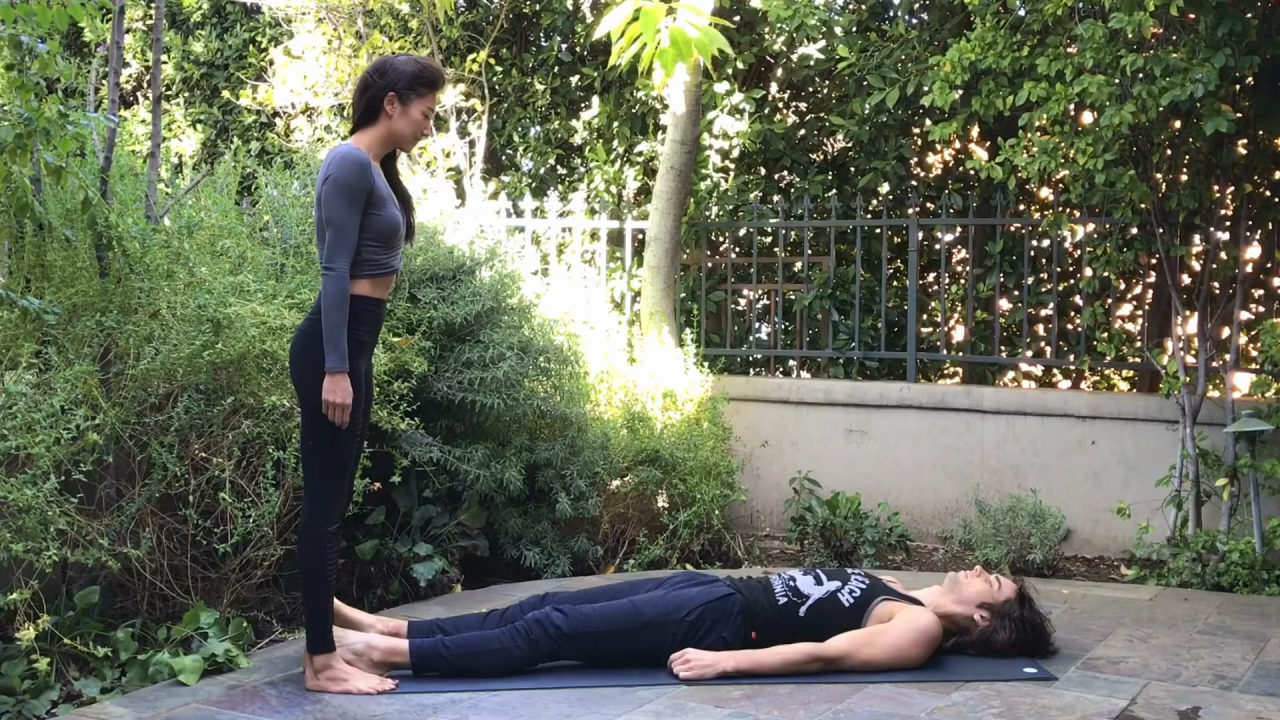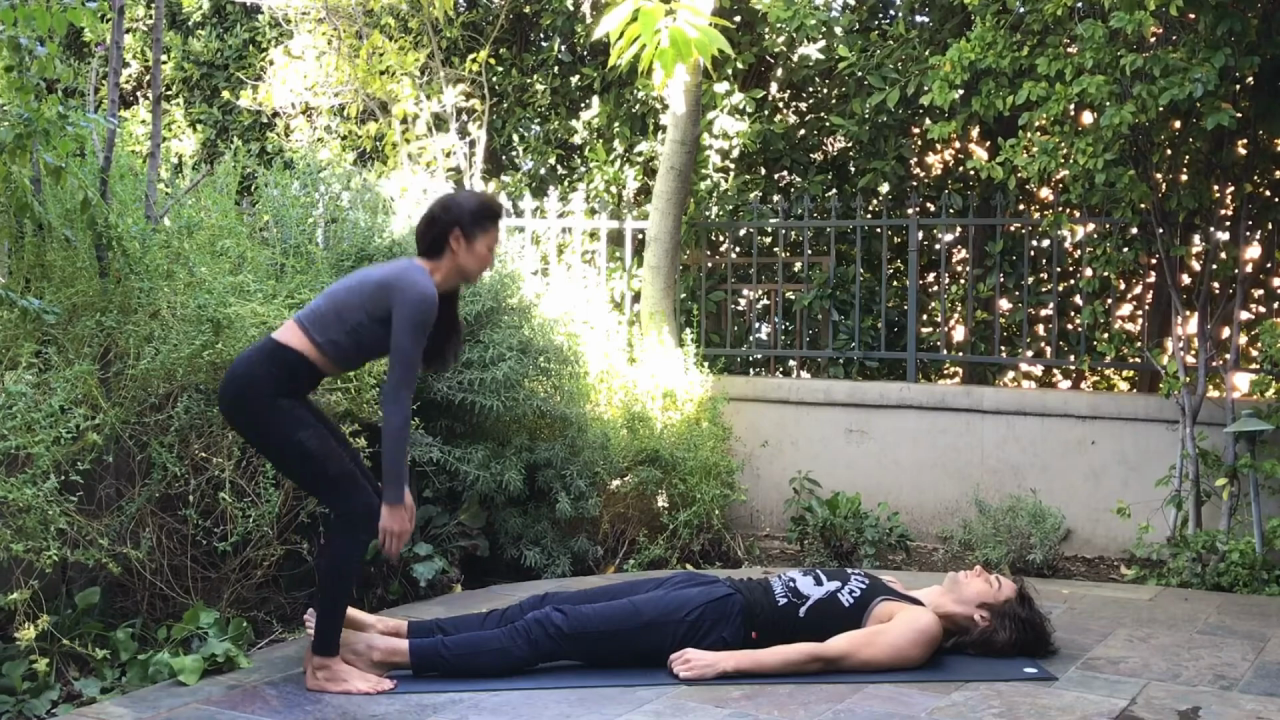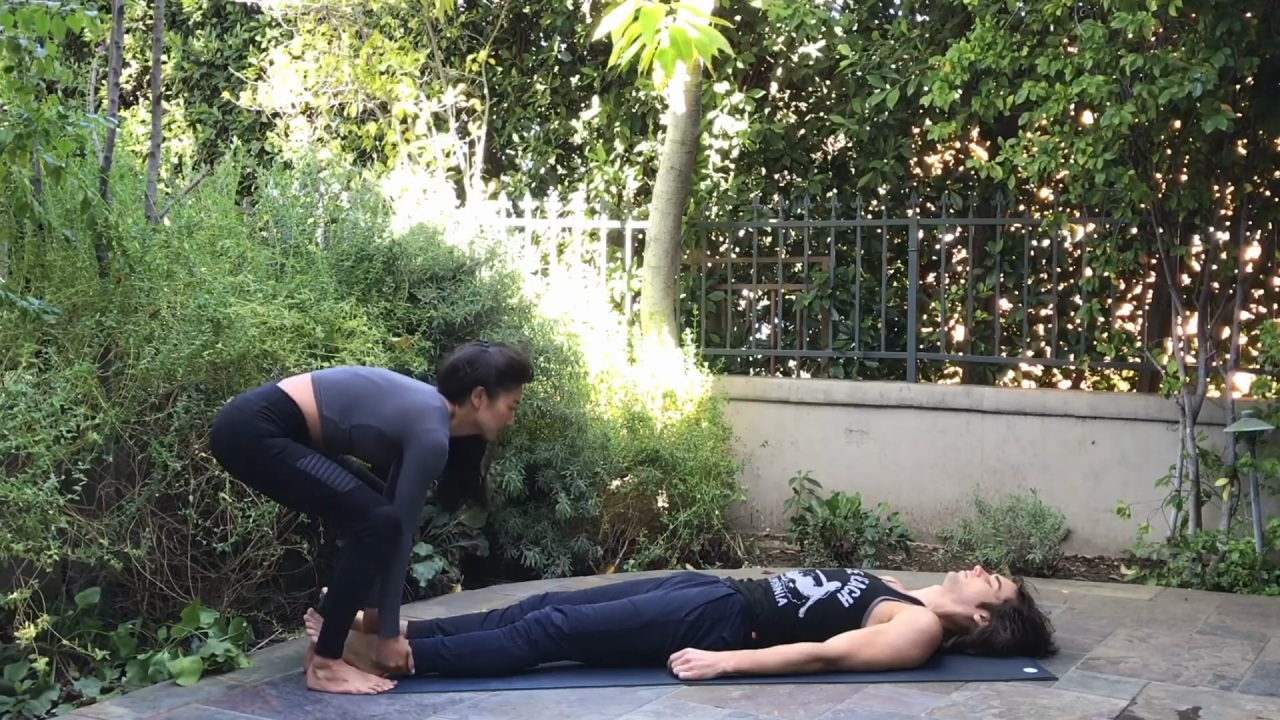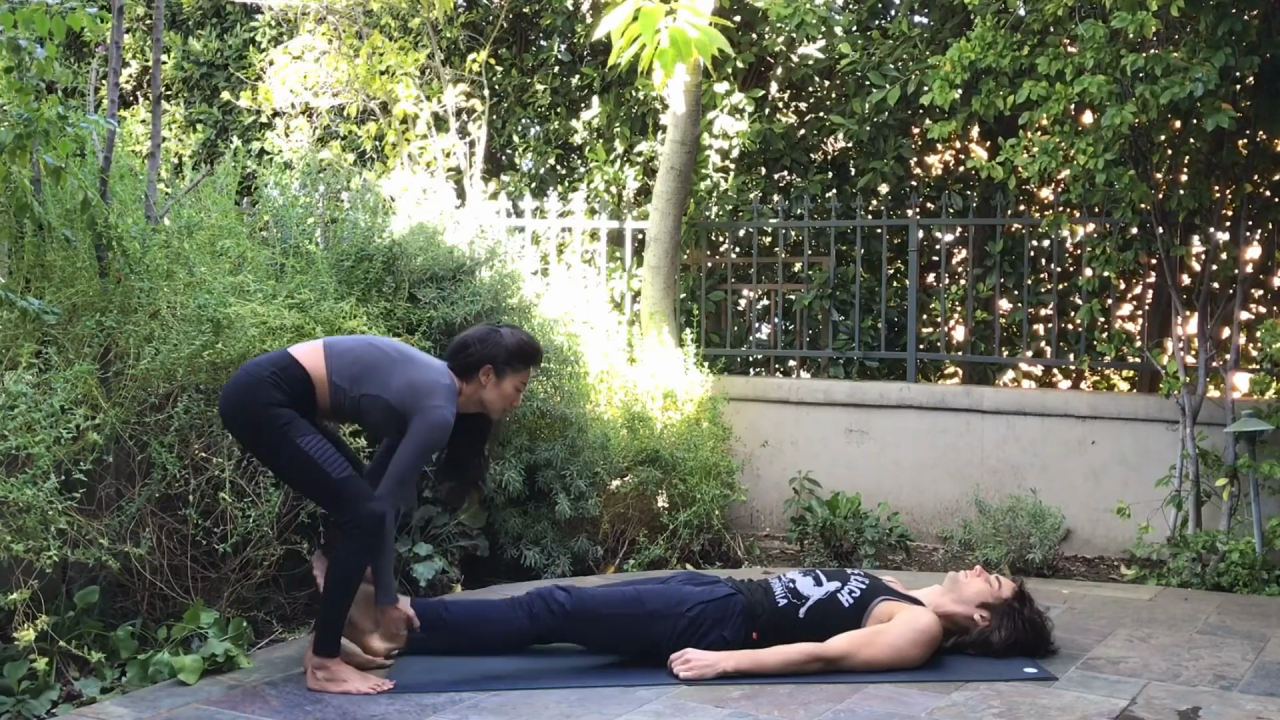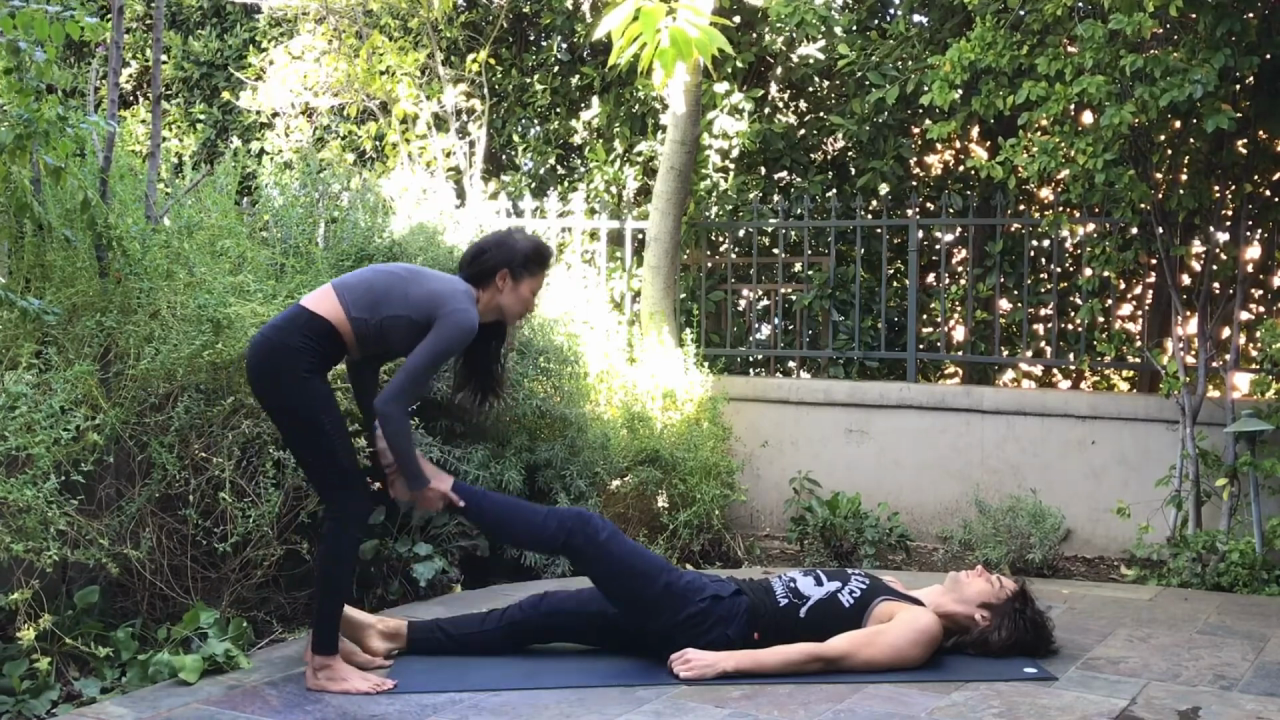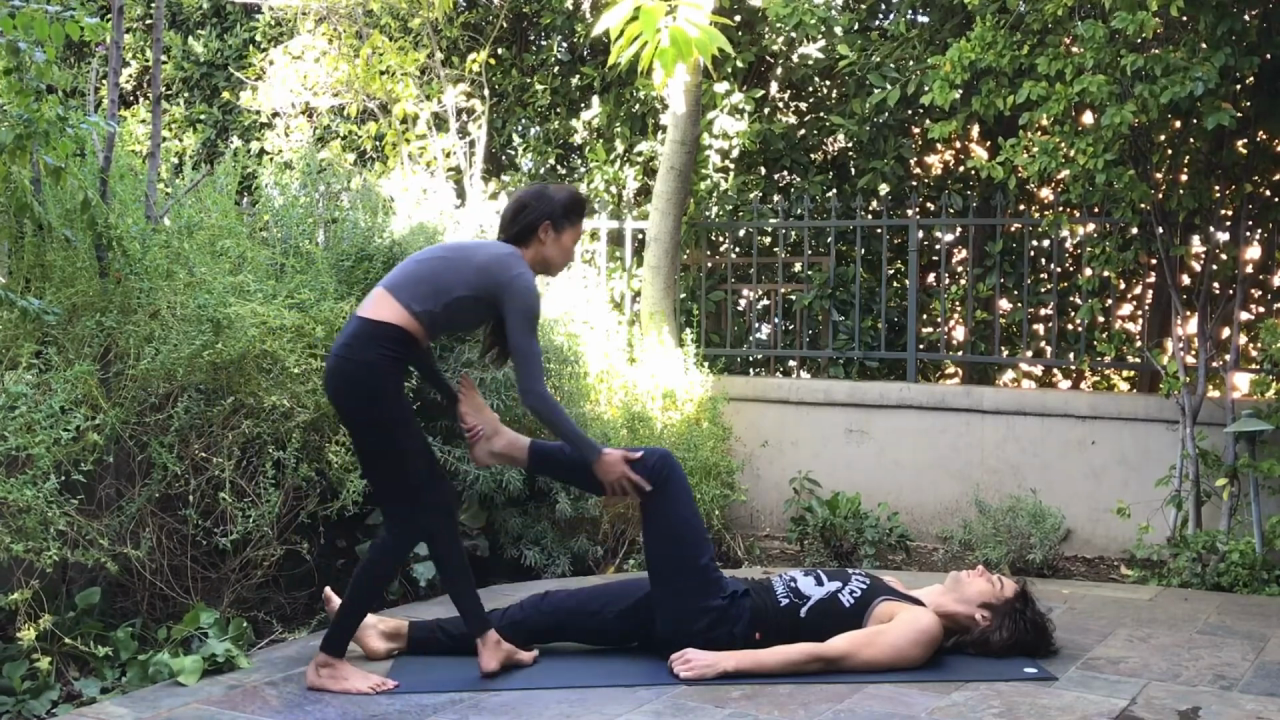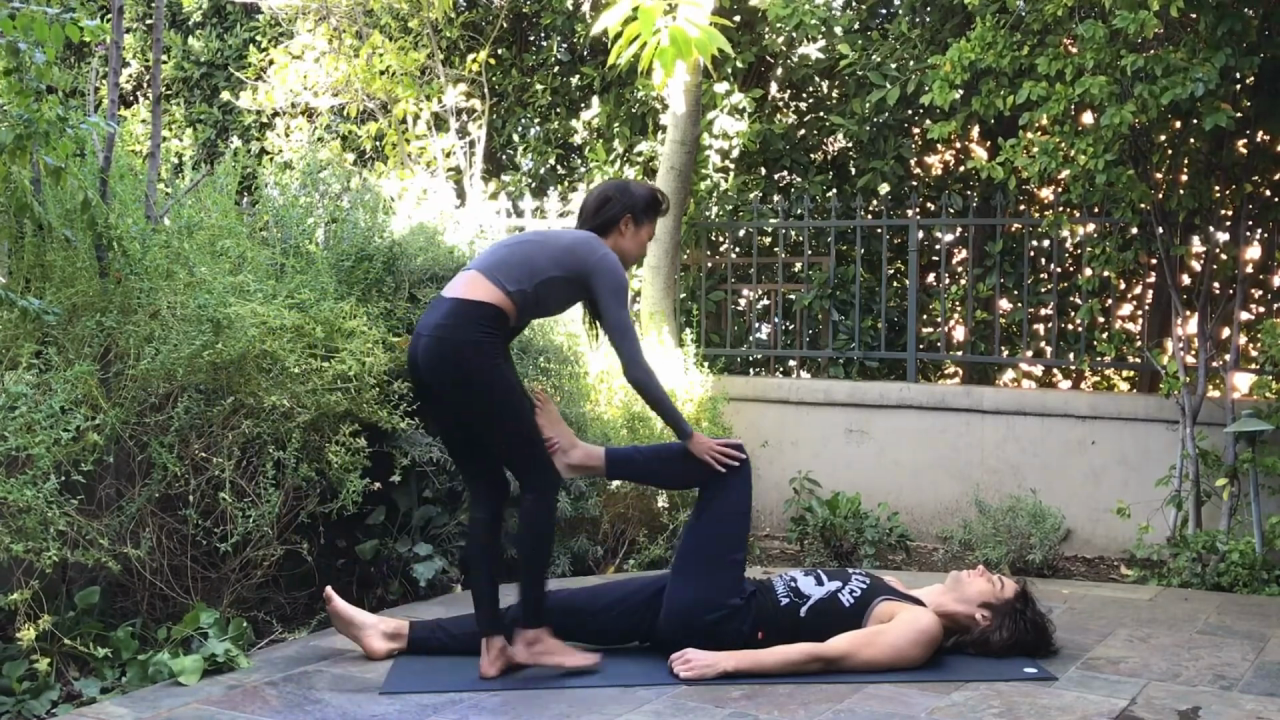
dt=0.5s
person 1, frame 1
left shoulder: (921, 629)
right shoulder: (901, 593)
left elbow: (826, 655)
left wrist: (725, 663)
left hip: (725, 621)
right hip: (723, 589)
left knee: (553, 630)
right knee: (550, 604)
left ankle: (389, 653)
right ankle: (390, 627)
person 1, frame 2
left shoulder: (920, 629)
right shoulder: (899, 592)
left elbow: (824, 655)
left wrist: (724, 661)
left hip: (725, 620)
right hip: (719, 588)
left knee: (552, 630)
right knee: (552, 604)
left ankle: (386, 653)
right ankle: (387, 626)
person 1, frame 3
left shoulder: (920, 631)
right shoulder: (901, 592)
left elbow: (826, 654)
left wrist: (725, 661)
left hip: (722, 623)
right hip: (718, 591)
left knee: (551, 633)
right knee: (548, 605)
right ankle: (395, 629)
person 1, frame 4
left shoulder: (919, 629)
right shoulder: (901, 593)
left elbow: (827, 653)
left wrist: (726, 661)
left hip: (722, 621)
right hip: (724, 591)
left knee: (555, 609)
right knee: (557, 604)
left ankle: (398, 615)
right ankle: (401, 625)
person 1, frame 5
left shoulder: (919, 632)
right shoulder: (906, 596)
left elbow: (825, 653)
left wrist: (725, 662)
left hip: (717, 626)
right hip: (719, 597)
left knee: (583, 529)
right knee: (547, 610)
left ankle: (439, 489)
right ankle: (397, 635)
person 1, frame 6
left shoulder: (919, 630)
right shoulder: (900, 594)
left elbow: (824, 653)
left wrist: (723, 662)
left hip: (717, 626)
right hip: (726, 603)
left knee: (658, 469)
right knee: (551, 611)
left ankle: (514, 449)
right ankle: (396, 634)
person 1, frame 7
left shoulder: (919, 630)
right shoulder: (900, 595)
left elbow: (826, 653)
left wrist: (725, 661)
left hip: (714, 622)
right hip: (703, 608)
left knee: (728, 461)
right knee: (557, 605)
left ankle: (583, 457)
right ankle: (396, 634)
person 2, frame 1
left shoulder: (374, 165)
right shoulder: (350, 162)
right elbow: (337, 271)
right wrist: (337, 369)
left hip: (349, 343)
right hip: (333, 346)
left knee: (334, 498)
right knee: (326, 502)
left ankle: (325, 641)
right ankle: (321, 662)
person 2, frame 2
left shoulder: (414, 282)
right shoulder: (418, 291)
left elbow: (398, 396)
right elbow: (397, 400)
left wrist: (396, 486)
right wrist: (392, 499)
left hip: (275, 386)
right hip: (260, 389)
left knee: (358, 501)
right knee: (357, 506)
left ankle: (328, 641)
right ankle: (323, 662)
person 2, frame 3
left shoulder: (427, 411)
right shoulder: (431, 433)
left elbow: (395, 510)
right elbow: (401, 531)
left wrist: (375, 607)
right wrist: (389, 633)
left hip: (264, 426)
right hip: (252, 432)
left knee: (377, 515)
right knee: (375, 521)
left ankle: (325, 642)
right ankle: (325, 664)
person 2, frame 4
left shoulder: (434, 387)
right shoulder: (438, 409)
left elbow: (384, 485)
right elbow: (388, 501)
right wrist: (387, 601)
left hip: (269, 395)
right hip: (261, 400)
left knee: (361, 504)
right knee: (364, 512)
left ankle: (325, 642)
right ankle: (324, 664)
person 2, frame 5
left shoulder: (444, 297)
right shoulder: (460, 314)
right elbow: (390, 404)
left wrist: (387, 443)
right wrist: (418, 484)
left hip: (286, 352)
right hip: (288, 359)
left knee: (351, 498)
right knee: (349, 504)
left ankle: (329, 641)
right ankle: (323, 663)
person 2, frame 6
left shoulder: (487, 261)
right shoulder: (515, 278)
right elbow: (534, 393)
left wrist: (456, 402)
right wrist: (596, 457)
left hip: (361, 362)
right hip: (368, 369)
left knee: (435, 503)
right knee: (410, 516)
left ankle: (487, 641)
right ankle: (329, 662)
person 2, frame 7
left shoulder: (560, 247)
right shoulder: (602, 260)
right elbow: (635, 368)
left wrist: (526, 412)
right wrist: (688, 436)
left hip: (429, 343)
right hip: (462, 348)
left knee: (488, 492)
right knee: (538, 484)
left ankle: (492, 643)
right ankle: (532, 633)
